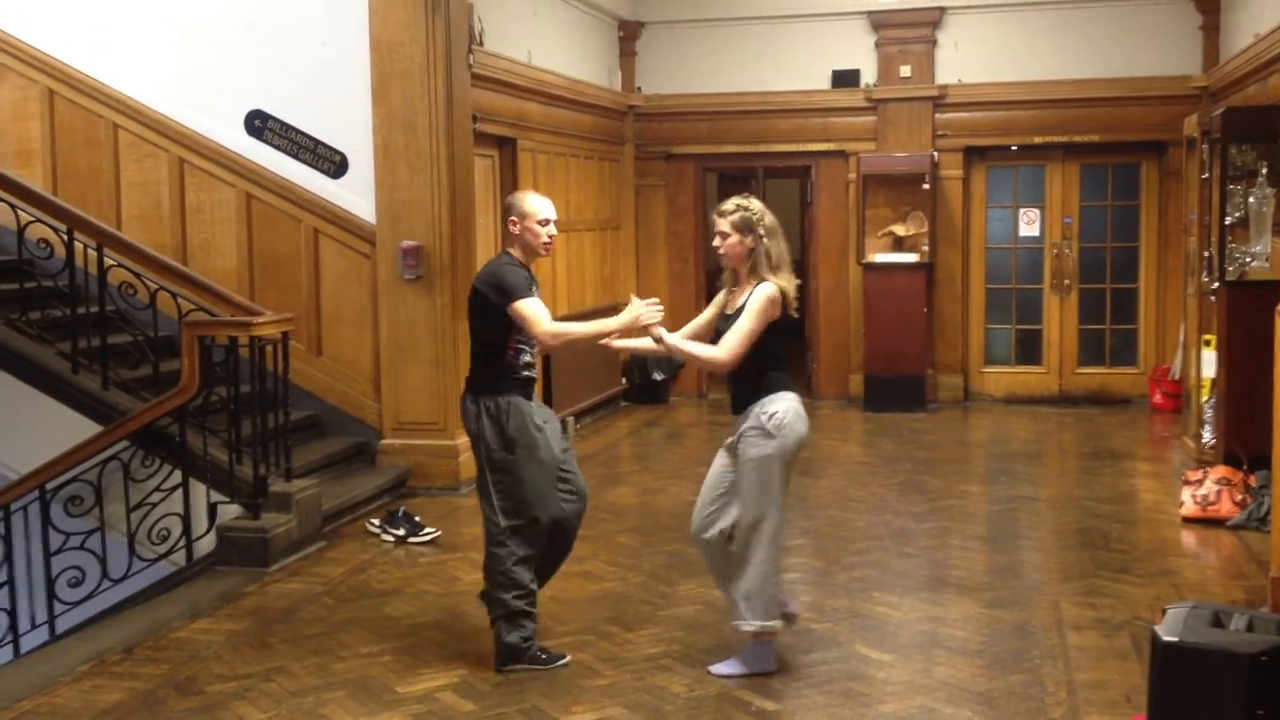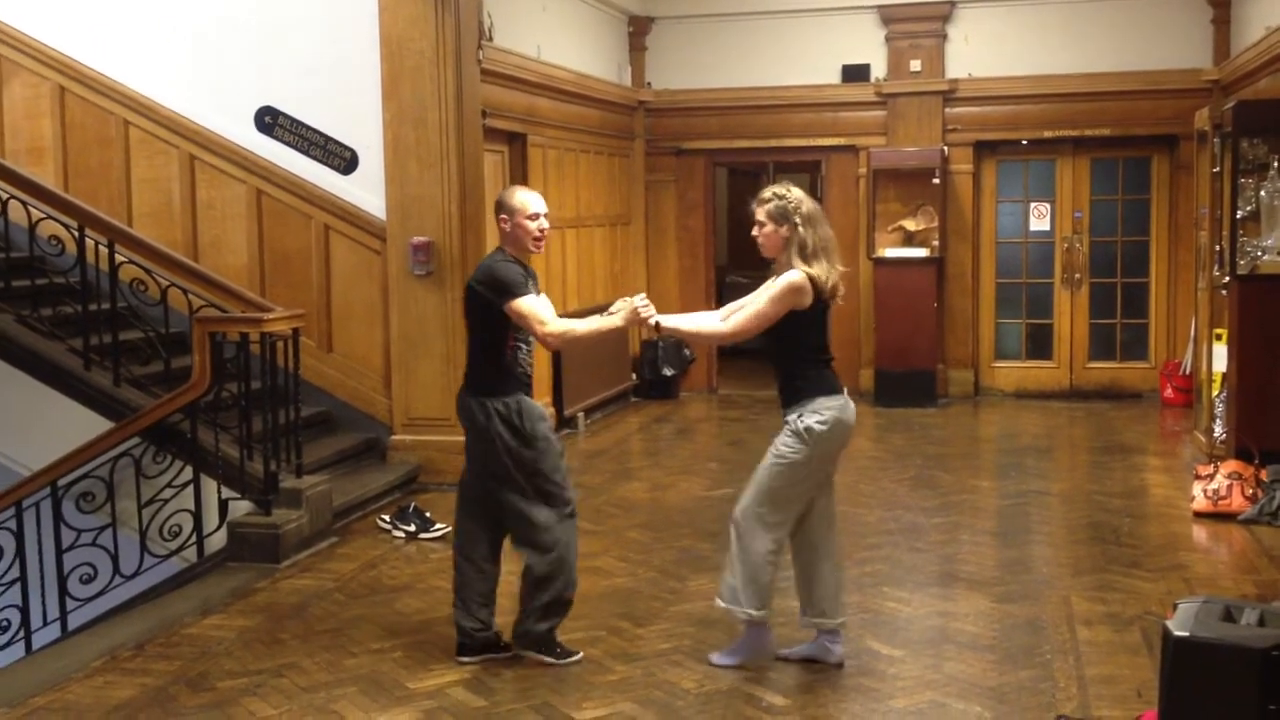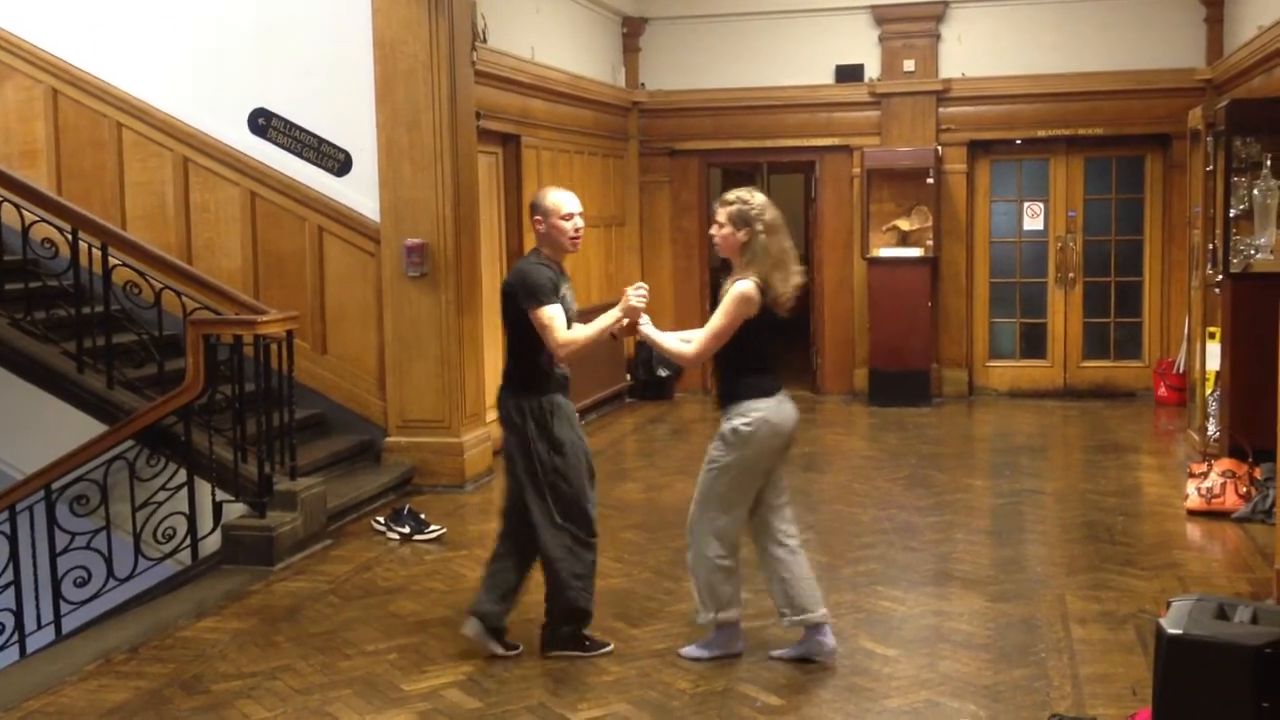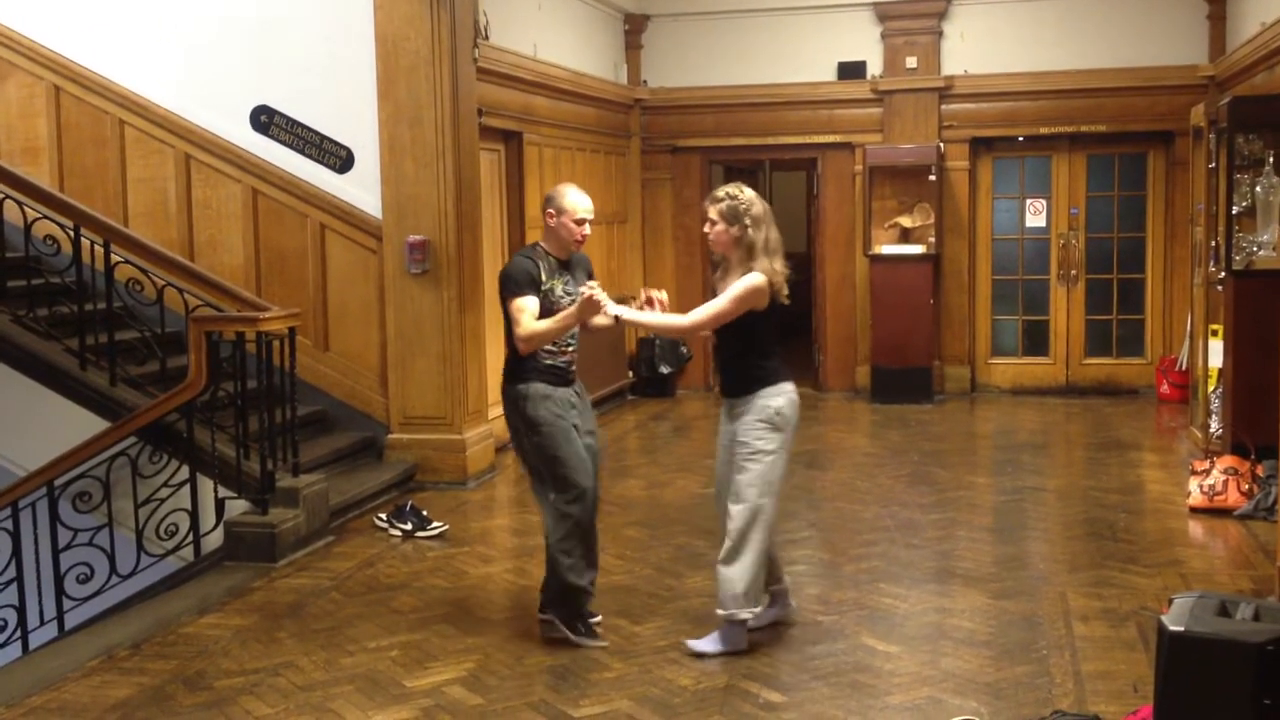
dt=0.4s
person 1, frame 1
left shoulder: (767, 292)
right shoulder: (732, 292)
left elbow: (722, 358)
right elbow: (686, 337)
left wrist: (660, 334)
right wrist: (621, 343)
left hip: (773, 417)
right hip: (753, 420)
left knee: (756, 530)
right knee: (709, 525)
left ankle: (762, 645)
right ankle: (772, 607)
person 1, frame 2
left shoulder: (796, 281)
right shoulder: (787, 279)
left elbow: (728, 332)
right elbow: (724, 314)
left wrist: (662, 323)
right wrist: (663, 320)
left hip: (815, 416)
right hip: (819, 413)
left knee: (754, 516)
right knee: (812, 528)
left ankle: (754, 630)
right ankle: (827, 636)
person 1, frame 3
left shoulder: (745, 289)
right shoulder: (756, 284)
left elbow: (695, 354)
right elbow: (711, 338)
left wrist: (647, 331)
right wrist: (654, 329)
left hip: (752, 417)
right hip: (772, 411)
left knee: (710, 527)
right knee: (774, 527)
left ankle: (726, 630)
right ankle: (815, 631)
person 1, frame 4
left shoulder: (756, 282)
right shoulder: (732, 276)
left elbow: (690, 325)
right elbow: (705, 326)
left wrist: (620, 314)
right wrist: (660, 315)
left hip: (766, 405)
right hip: (738, 404)
left knee: (749, 511)
right knee: (739, 509)
left ankle: (734, 626)
right ankle: (775, 597)
person 2, frame 1
left shoulder: (521, 275)
right shoulder: (502, 276)
right elbow: (547, 334)
left wrist: (604, 331)
right wrist: (621, 322)
left hip: (520, 404)
right hip: (497, 407)
left knee: (567, 500)
right knee: (515, 521)
left ankle: (504, 593)
right ankle: (515, 643)
person 2, frame 2
left shoulder: (522, 273)
right shoulder: (498, 273)
left elbow: (548, 333)
right elbow: (550, 331)
left wrist: (607, 317)
right wrist: (617, 320)
left hip: (492, 404)
right hip: (500, 407)
left knee: (482, 519)
right knee: (550, 512)
left ankle: (475, 635)
right ankle: (537, 631)
person 2, frame 3
left shoulder: (552, 271)
right shoulder: (533, 275)
left elbow: (568, 333)
right elbow: (561, 345)
left wrist: (619, 325)
right wrist: (618, 313)
left hip: (536, 402)
right hip: (537, 405)
left knee: (528, 517)
right knee: (568, 518)
left ankle: (488, 617)
right ankle: (564, 631)
person 2, frame 4
left shoulder: (579, 264)
right shoulder: (522, 268)
left elbow: (597, 319)
right elbow: (524, 338)
right wrist: (575, 312)
left hip: (569, 388)
right hip: (532, 393)
left knee: (582, 491)
right knee: (574, 488)
left ankle: (562, 598)
right ankle: (567, 604)
